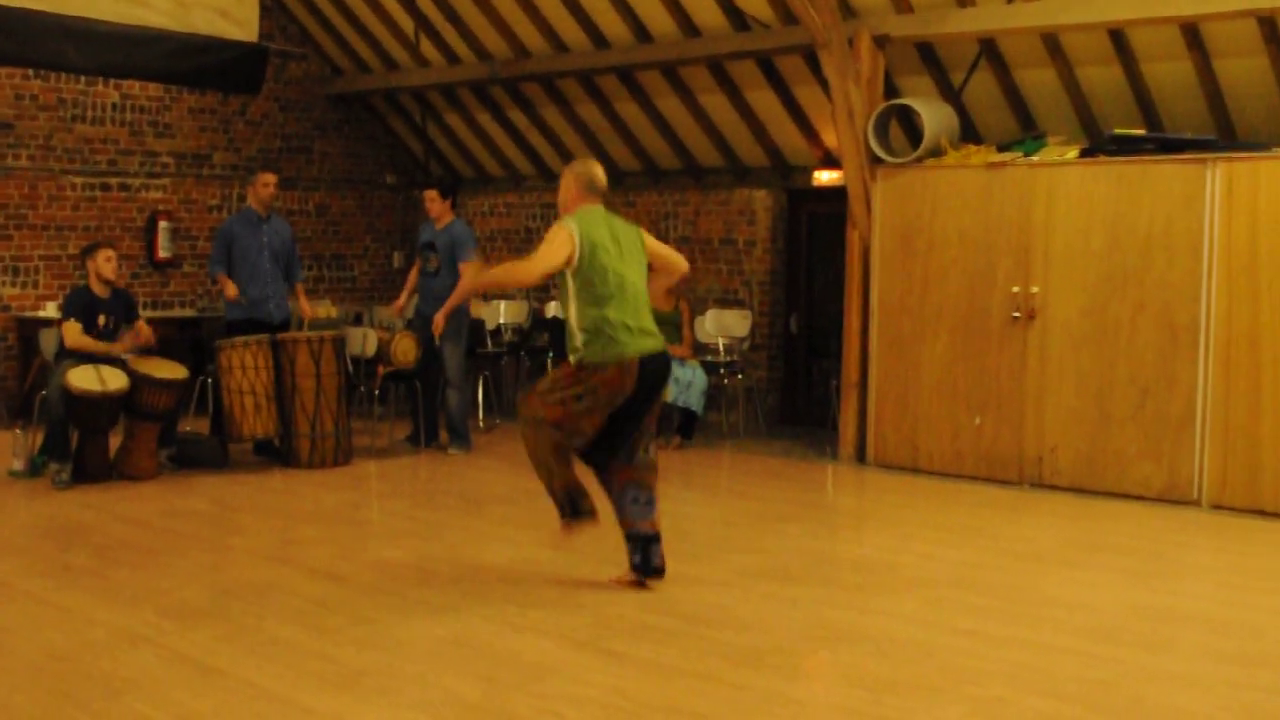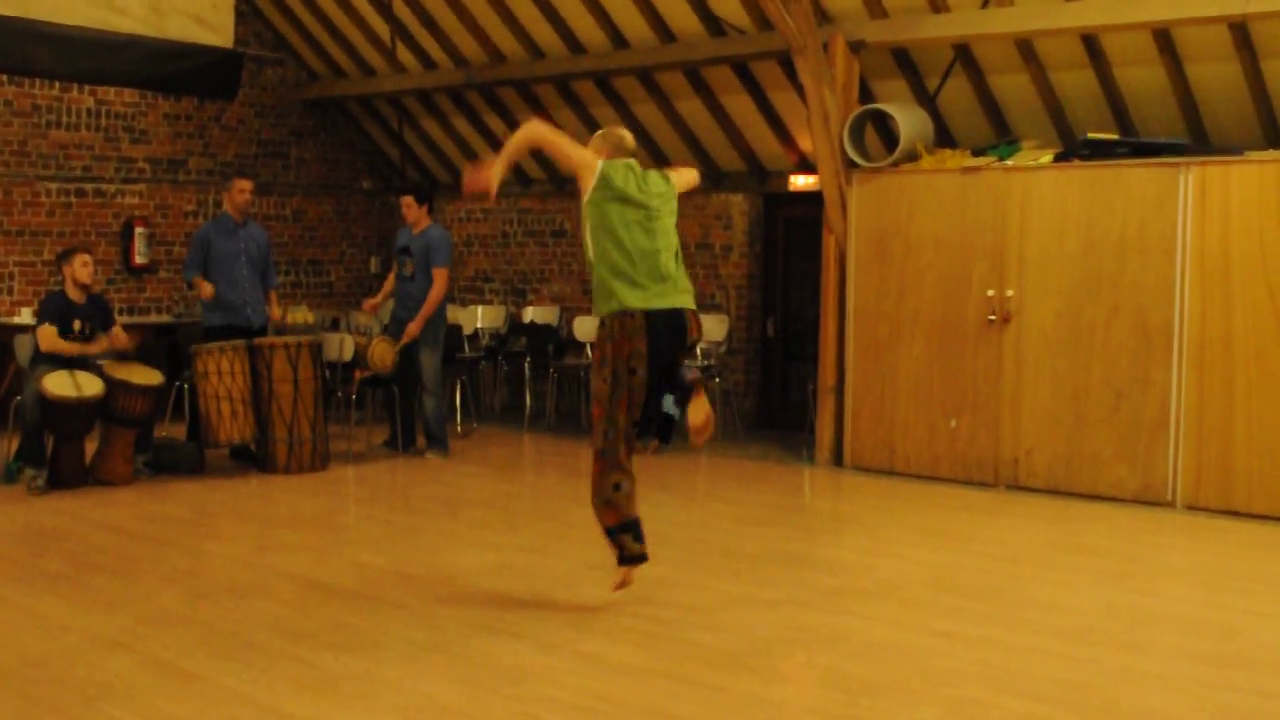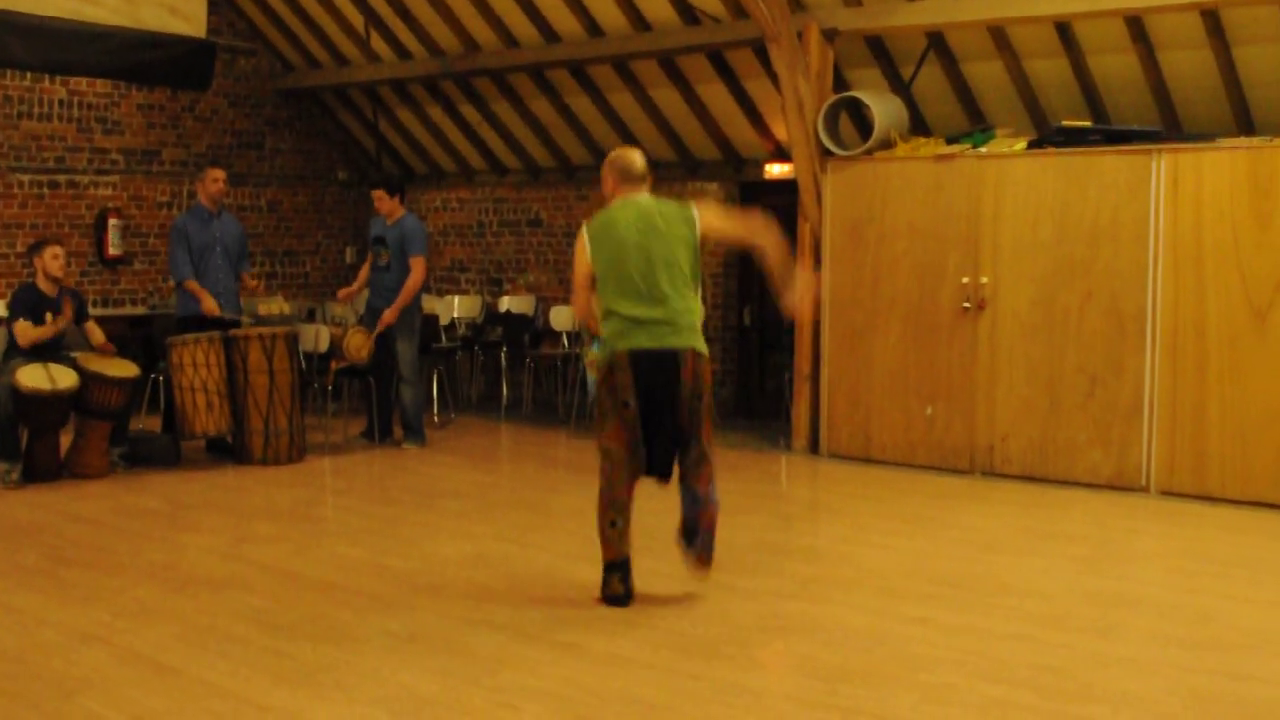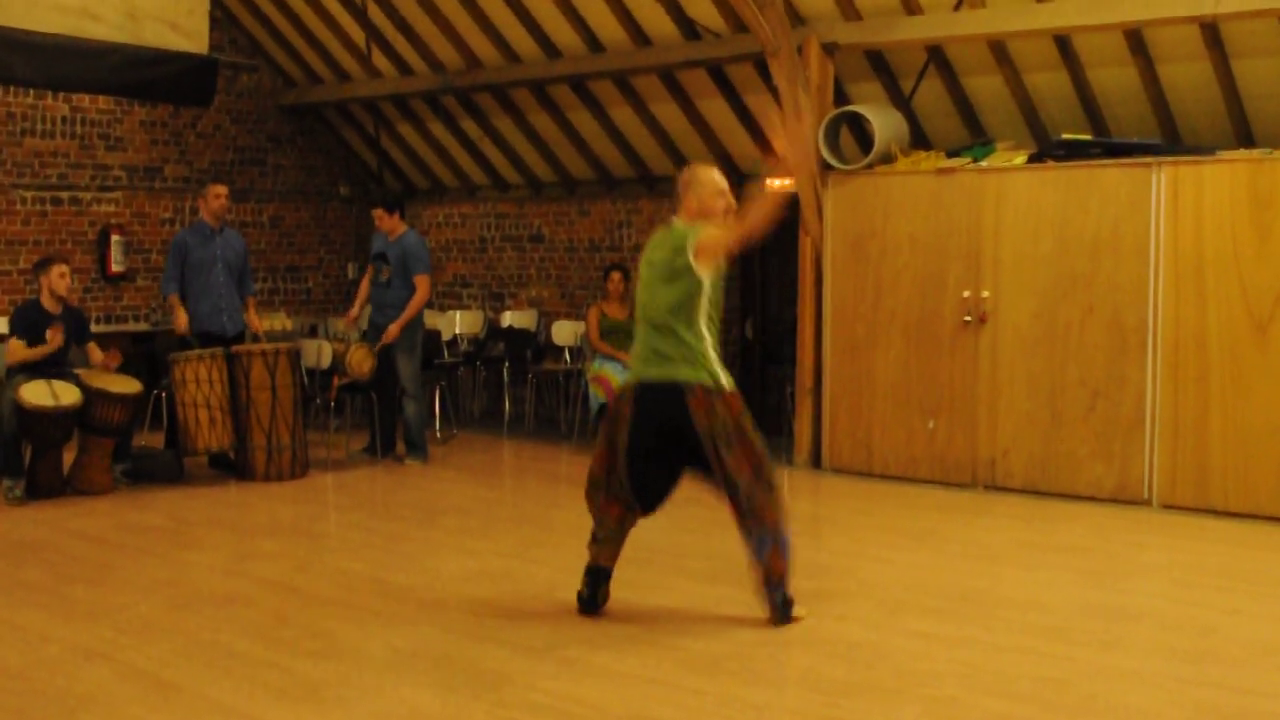
dt=0.5s
person 1, frame 1
left shoulder: (570, 229)
right shoulder: (630, 231)
left elbow: (530, 272)
right elbow: (678, 266)
left wrist: (479, 279)
left hip: (609, 361)
right hip: (653, 358)
left knee: (538, 420)
right knee: (628, 462)
left ankle: (575, 507)
right ankle: (647, 561)
person 1, frame 2
left shoulder: (597, 171)
right shoulder: (662, 183)
left elbow: (536, 130)
right elbow: (691, 174)
left wrist: (497, 165)
left hip: (628, 318)
right hip: (680, 315)
left knee: (612, 437)
right knee: (656, 369)
left ankle: (628, 547)
right ankle: (689, 392)
person 1, frame 3
left shoulder: (594, 230)
right shoulder: (685, 215)
left elbow: (582, 307)
right elbow: (760, 232)
right wrist: (788, 280)
left hip: (624, 358)
right hip: (682, 354)
left knee: (619, 468)
right knee: (695, 454)
left ankle: (617, 579)
right ankle: (699, 544)
person 1, frame 4
left shoulder: (659, 243)
right shoulder: (701, 241)
right elbow: (749, 225)
left hip: (644, 390)
right hip: (696, 389)
left knee: (613, 489)
right knee: (755, 488)
left ankle: (594, 588)
right ankle: (778, 599)
person 2, frame 1
left shoulder: (284, 228)
right shoulder: (231, 226)
left elbow: (293, 268)
right elbow: (216, 264)
left wrist: (301, 298)
right wrist: (225, 283)
left hip: (278, 315)
right hip: (242, 315)
left ankle: (264, 438)
right ankle: (218, 438)
person 2, frame 2
left shoulder: (260, 234)
right shoulder: (207, 233)
right elbow: (191, 269)
left wrist: (272, 303)
right wrist: (201, 284)
left hip: (255, 321)
right hip: (220, 321)
left ankle: (241, 443)
right ankle: (194, 444)
person 2, frame 3
left shoulder: (234, 225)
right shoulder: (183, 224)
right elbow: (180, 267)
left wrist: (248, 280)
right wrist: (203, 296)
left hip: (228, 312)
right hip: (193, 314)
left ankle: (217, 435)
right ankle: (170, 437)
person 2, frame 4
left shoulder: (237, 240)
right shoulder: (184, 239)
left elbow: (245, 281)
right elbow: (170, 281)
left wrist: (251, 312)
right wrist: (179, 310)
left hip: (232, 328)
right hip: (197, 330)
left ankle: (220, 451)
right ankle: (173, 453)
person 3, frame 1
left shoulder: (461, 233)
right shoulder: (424, 229)
left elbow: (468, 278)
left wrist: (445, 312)
right wrist: (404, 298)
left hip: (451, 317)
right hip: (423, 314)
left knee: (453, 377)
right knee: (421, 375)
left ankle: (459, 438)
right ankle: (424, 433)
person 3, frame 2
left shoulder: (437, 237)
right shoulder: (402, 234)
left elbow: (440, 285)
left wrist: (419, 321)
right wrist: (379, 299)
left hip: (427, 322)
right hip: (399, 318)
left knee: (429, 383)
right knee: (399, 380)
left ankle: (437, 443)
right ankle: (401, 438)
person 3, frame 3
left shoulder: (411, 227)
right shoulder: (376, 224)
left elbow: (418, 273)
left wrist: (395, 309)
right wrist: (354, 288)
left hip: (402, 312)
right hip: (374, 308)
left knee: (406, 373)
right knee: (376, 370)
left ankle: (414, 433)
right ankle: (379, 429)
person 3, frame 4
left shoulder: (413, 244)
right shoulder: (377, 239)
left elbow: (423, 290)
left wrist: (400, 324)
right wrist: (357, 308)
left hip: (405, 327)
right hip: (376, 324)
left knee: (409, 387)
right knee: (378, 385)
left ankle: (416, 448)
right ankle: (381, 444)
person 4, frame 1
left shoulder: (122, 297)
right shoulder: (77, 297)
left elbow: (141, 327)
right elbow: (72, 340)
left wrist: (145, 337)
right wrist: (116, 347)
left hip: (108, 361)
right hip: (75, 361)
right knee: (57, 389)
left ankle: (162, 448)
right ankle: (58, 459)
person 4, frame 2
left shoulder: (98, 303)
right shoulder: (52, 302)
left elbow: (117, 334)
right elbow: (46, 343)
left wrist: (123, 343)
right wrist: (90, 348)
left hip: (83, 367)
right hip: (50, 367)
right knee: (32, 395)
left ankle: (138, 454)
right ankle: (35, 466)
person 4, frame 3
left shoulder: (72, 296)
right shoulder: (23, 295)
left elbow: (90, 328)
right elbow: (24, 339)
left wrist: (103, 345)
right wrist: (60, 324)
left hip: (57, 359)
right hip: (24, 360)
left ankle: (114, 446)
person 4, frame 4
left shoulder: (75, 315)
right shoulder: (25, 312)
left elbow: (90, 349)
left wrist: (104, 361)
right wrist: (49, 347)
left hip: (61, 376)
right hip: (26, 376)
left ankle: (116, 463)
